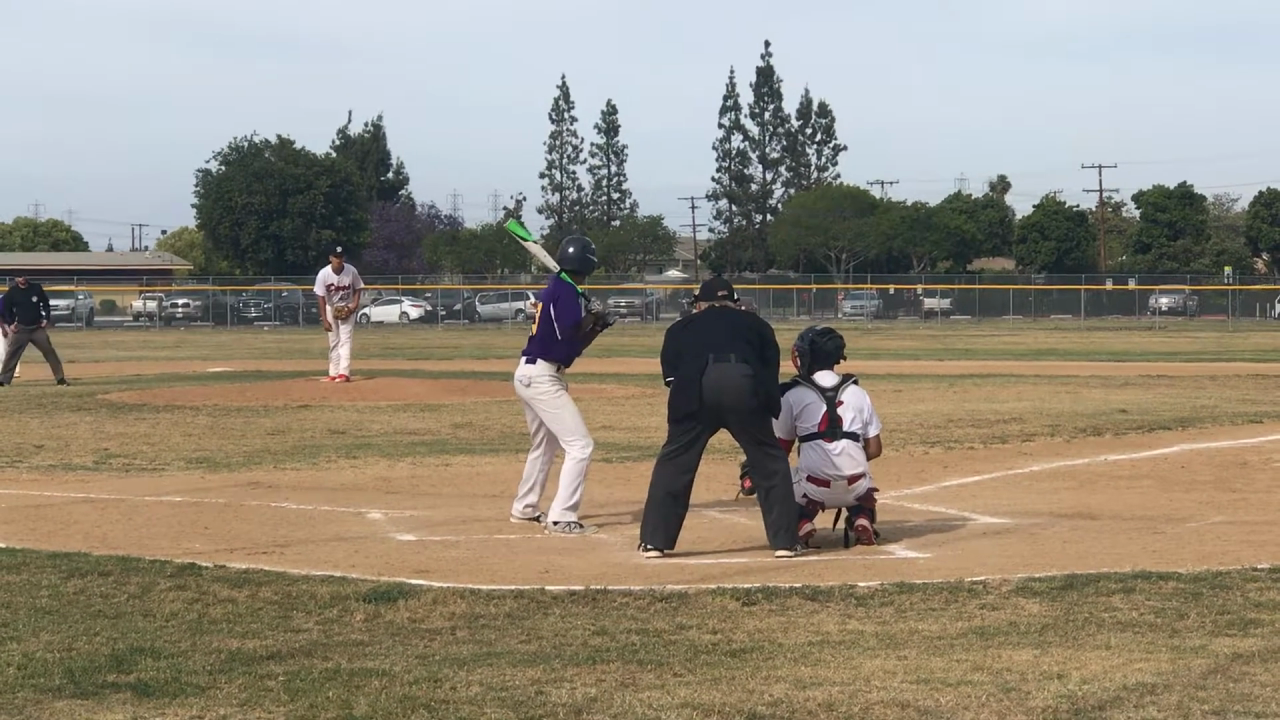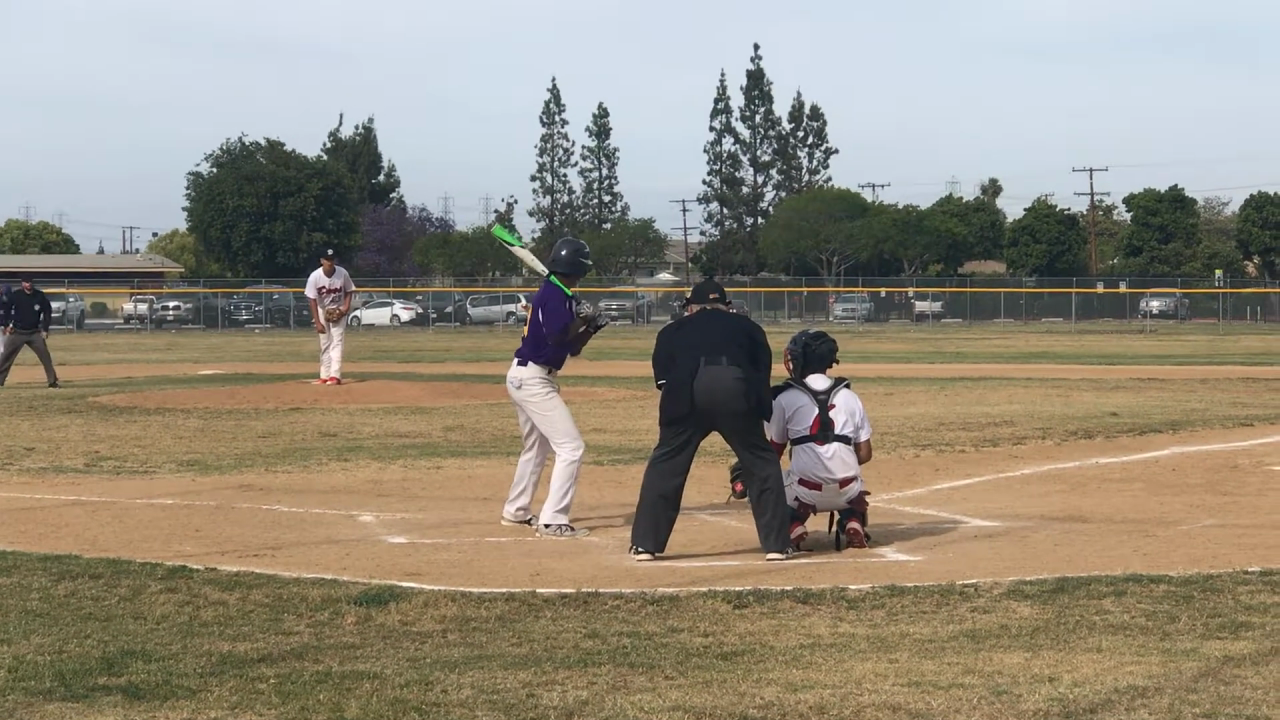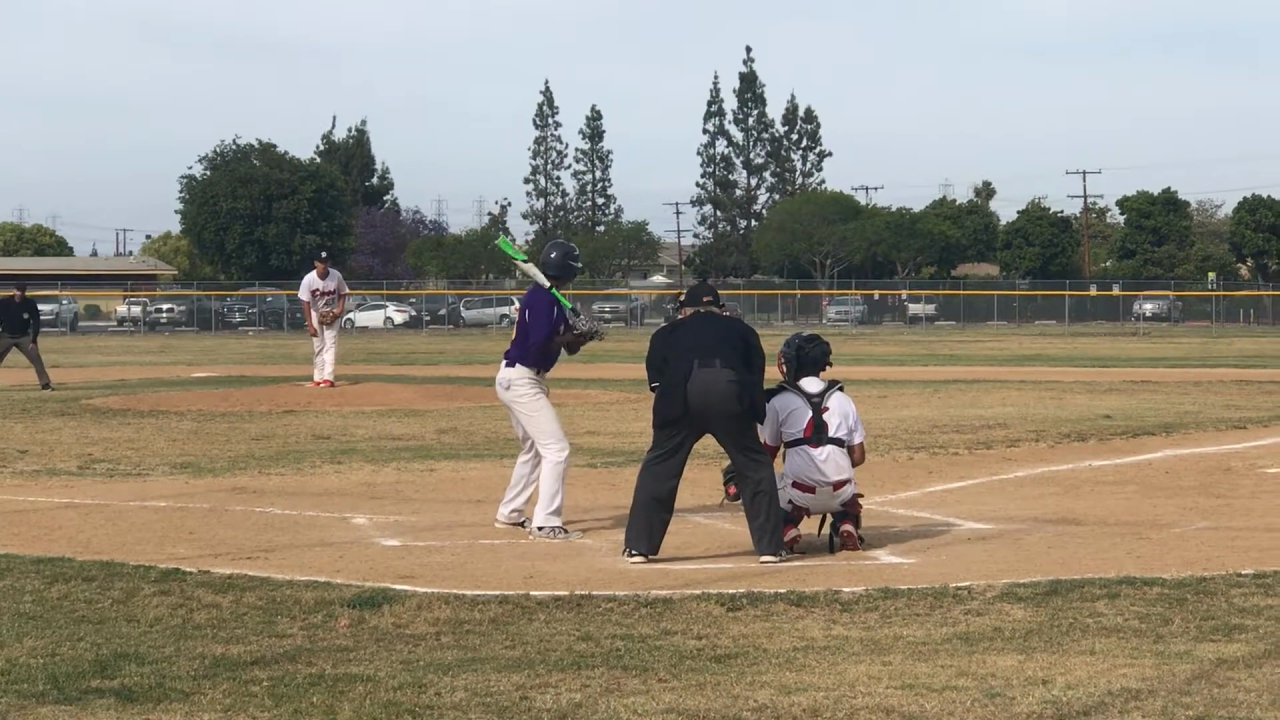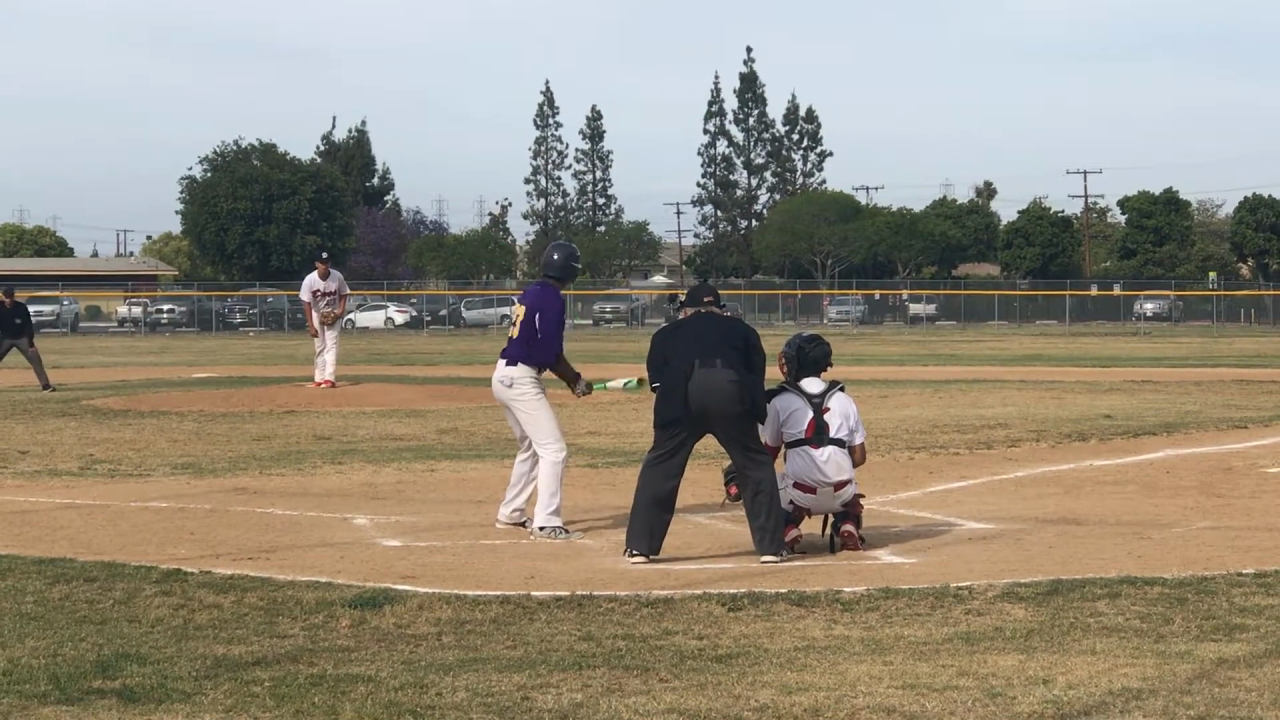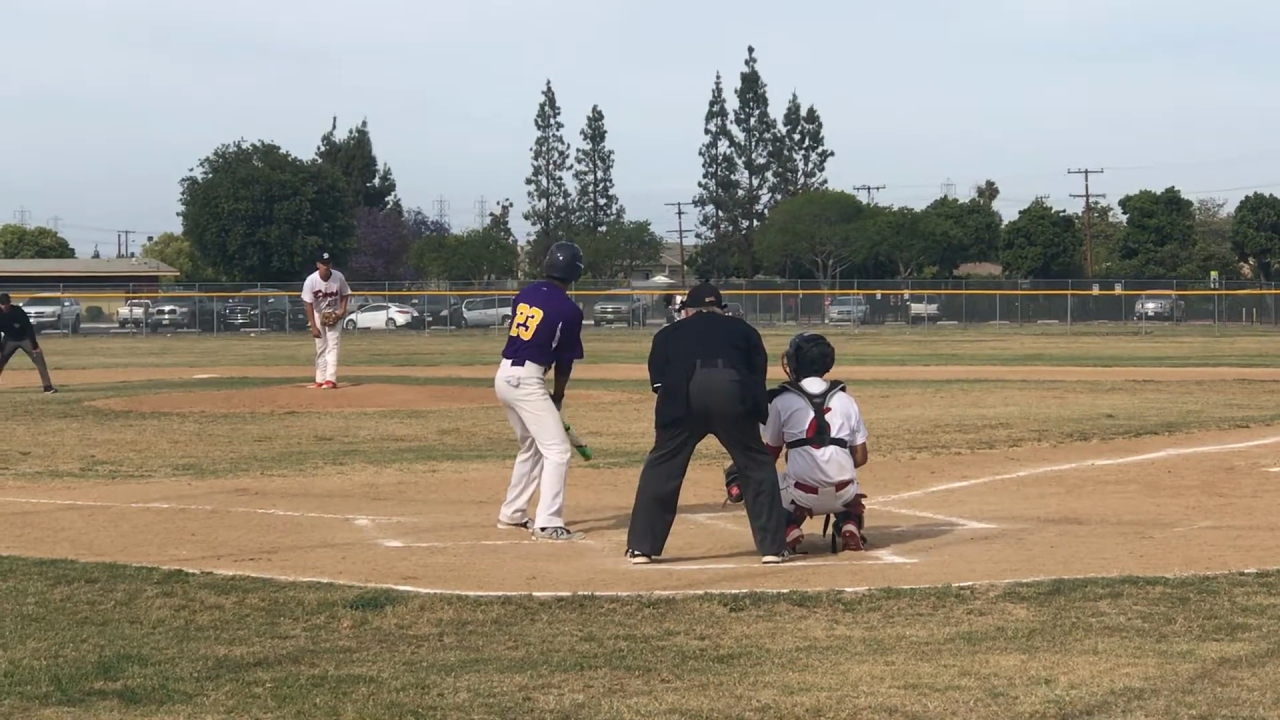
dt=0.3s
person 1, frame 1
left shoulder: (555, 289)
right shoulder: (566, 291)
left elbow: (575, 346)
right elbow: (570, 332)
left wrist: (599, 325)
right wrist: (592, 316)
left hip: (530, 374)
right hip: (542, 377)
left knee: (545, 445)
right knee: (580, 445)
left ankle: (524, 508)
right ankle: (561, 518)
person 1, frame 2
left shoulder: (552, 293)
right shoulder: (555, 294)
left elbow: (572, 348)
right elbow: (557, 337)
left wrist: (591, 327)
right wrist: (581, 319)
left hip: (523, 376)
right hip: (534, 379)
left knee: (536, 447)
right knee: (571, 448)
left ankle: (516, 511)
right ankle: (552, 521)
person 1, frame 3
left shoulder: (546, 297)
right shoulder: (542, 297)
left elbow: (566, 343)
right elbow: (540, 345)
left wrist: (583, 334)
right wrist: (574, 337)
left hip: (515, 379)
right hip: (521, 381)
left knee: (534, 449)
right knee: (556, 449)
left ankle: (509, 513)
right ankle: (545, 524)
person 1, frame 4
left shoulder: (533, 292)
right shoulder: (552, 300)
right elbow: (550, 355)
left wrist: (573, 377)
right wrist: (574, 381)
left hip: (506, 375)
right hip: (521, 379)
left knee: (531, 448)
right knee: (553, 449)
left ankle: (510, 513)
right ankle: (546, 524)
person 1, frame 5
left shoulder: (526, 293)
right shoulder: (569, 309)
right elbow: (564, 361)
right wrist: (557, 396)
left hip: (505, 374)
right hip: (528, 379)
left knee: (531, 447)
right knee: (557, 450)
left ankle: (511, 514)
right ankle: (547, 524)
person 2, frame 1
left shoulder: (680, 327)
right shoulder: (755, 323)
left elbow: (671, 374)
right elbow: (771, 368)
right wrist: (767, 405)
left hip: (696, 388)
right hip: (745, 385)
left knee: (673, 461)
right knee: (771, 461)
left ankle: (654, 541)
right ankle: (785, 541)
person 2, frame 2
left shoulder: (672, 330)
right shoulder: (747, 326)
left elbow: (662, 377)
right elbow: (763, 372)
right wrist: (759, 408)
left hip: (688, 392)
right hip: (736, 388)
left knee: (664, 464)
right knee: (763, 463)
left ankle: (645, 545)
right ankle: (776, 545)
person 2, frame 3
left shoulder: (666, 333)
right shoulder: (741, 329)
left elbow: (656, 379)
right elbow: (757, 375)
right wrist: (754, 411)
left hip: (682, 395)
right hip: (730, 391)
left knee: (658, 466)
right knee: (756, 466)
left ankle: (638, 547)
right ankle: (770, 547)
person 2, frame 4
left shoulder: (666, 333)
right shoulder: (741, 329)
left elbow: (657, 379)
right elbow: (757, 374)
right wrist: (754, 411)
left hip: (682, 394)
right hip: (731, 390)
left knee: (659, 466)
right knee: (756, 465)
left ankle: (639, 547)
right ankle: (770, 547)
person 2, frame 5
left shoulder: (668, 333)
right shoulder: (743, 329)
left elbow: (658, 379)
right elbow: (759, 374)
right wrist: (756, 411)
left hip: (683, 395)
right hip: (732, 390)
left knee: (660, 467)
right knee: (758, 465)
left ankle: (641, 547)
right ankle: (772, 547)
person 3, frame 1
left shoulder: (793, 395)
right shoulder: (858, 393)
left elbow: (780, 450)
right elbow: (873, 450)
left hip: (813, 490)
right hip: (854, 488)
left ankle: (800, 523)
right ankle: (862, 521)
person 3, frame 2
left shoulder: (786, 398)
right shoulder: (850, 397)
left elbow: (774, 453)
right elbow: (865, 454)
left hip: (807, 493)
right hip: (848, 492)
left ankle: (794, 527)
right ankle: (854, 525)
person 3, frame 3
left shoulder: (780, 401)
right shoulder: (844, 399)
left elbow: (768, 455)
right elbow: (858, 457)
left hip: (802, 496)
right hip: (841, 494)
left ankle: (787, 530)
right ankle: (847, 529)
person 3, frame 4
left shoulder: (779, 401)
right shoulder: (844, 400)
left elbow: (769, 454)
right elbow: (859, 457)
left hip: (800, 495)
right hip: (841, 495)
left ankle: (789, 530)
right ankle: (848, 529)
person 3, frame 5
left shoulder: (782, 401)
right shoulder: (846, 400)
left elbow: (770, 455)
right elbow: (860, 457)
left hip: (802, 496)
right hip: (843, 495)
left ankle: (789, 529)
right ankle: (850, 527)
